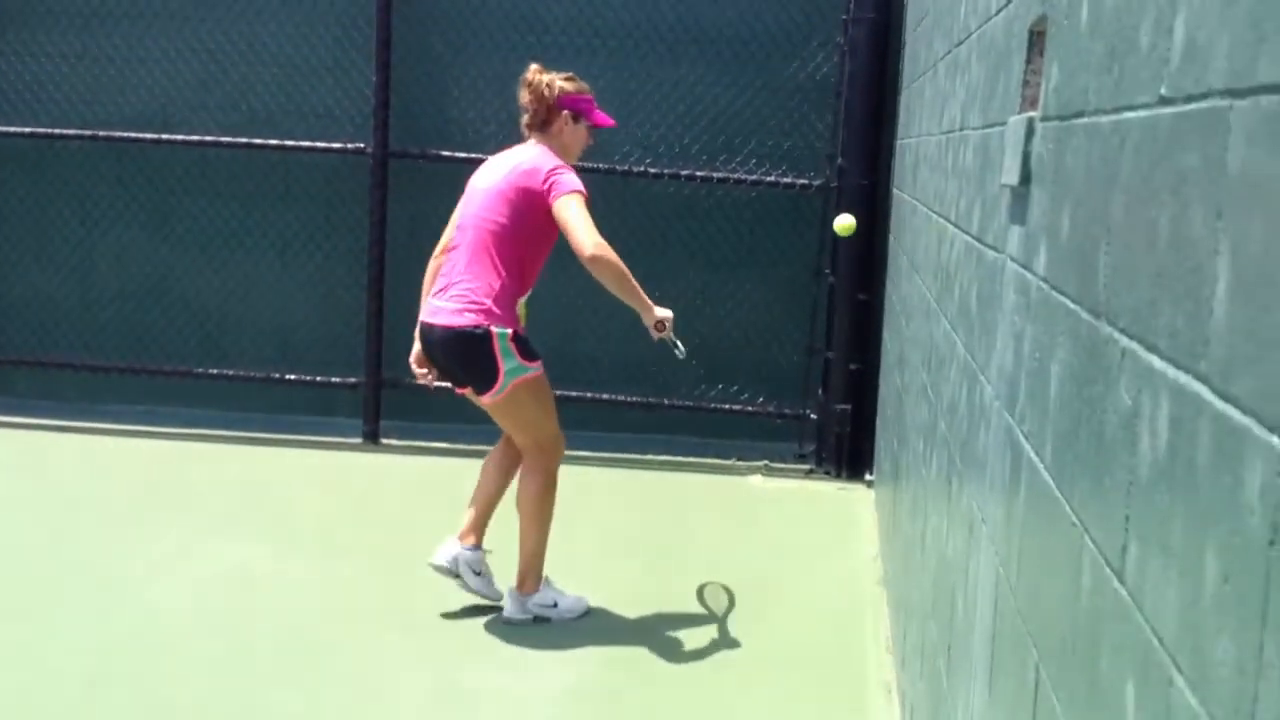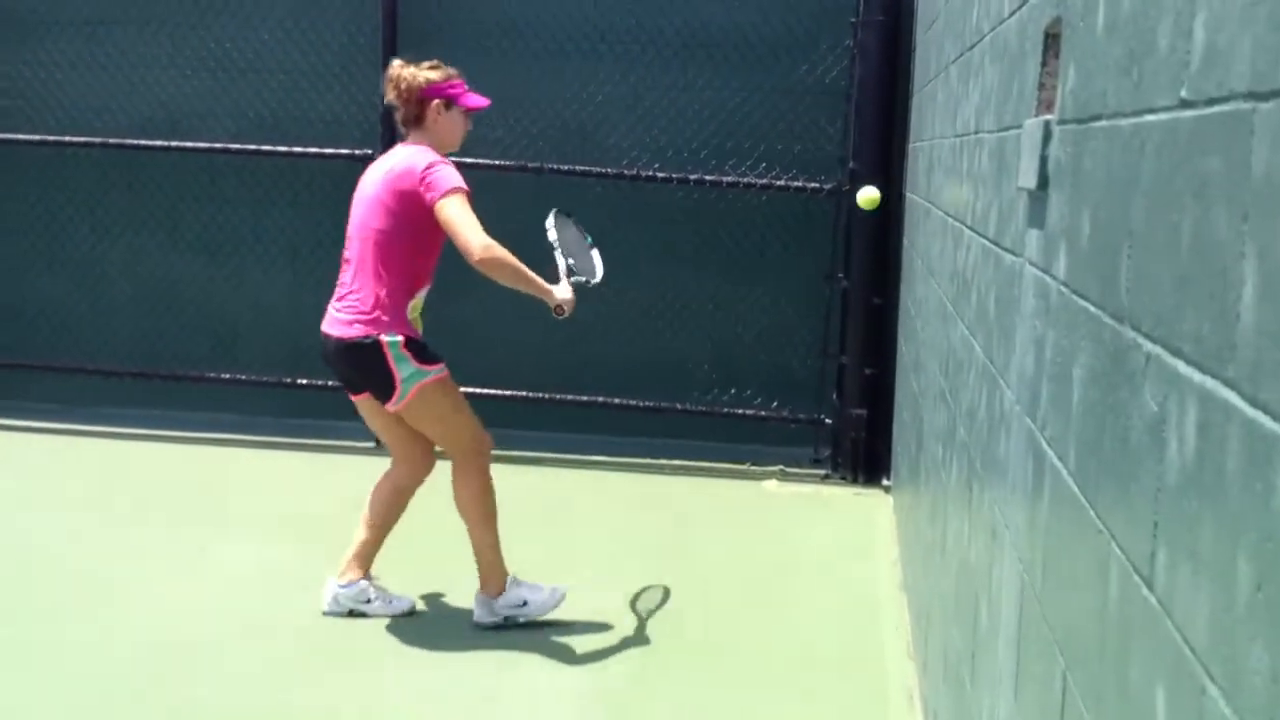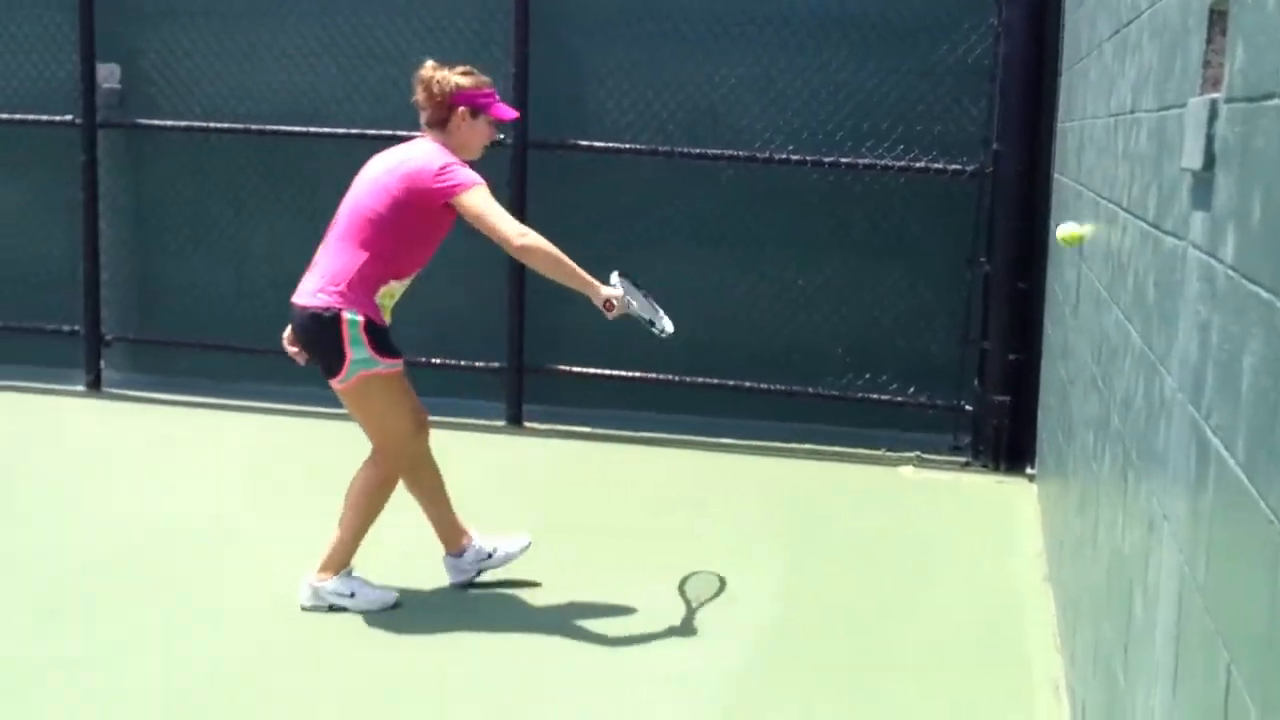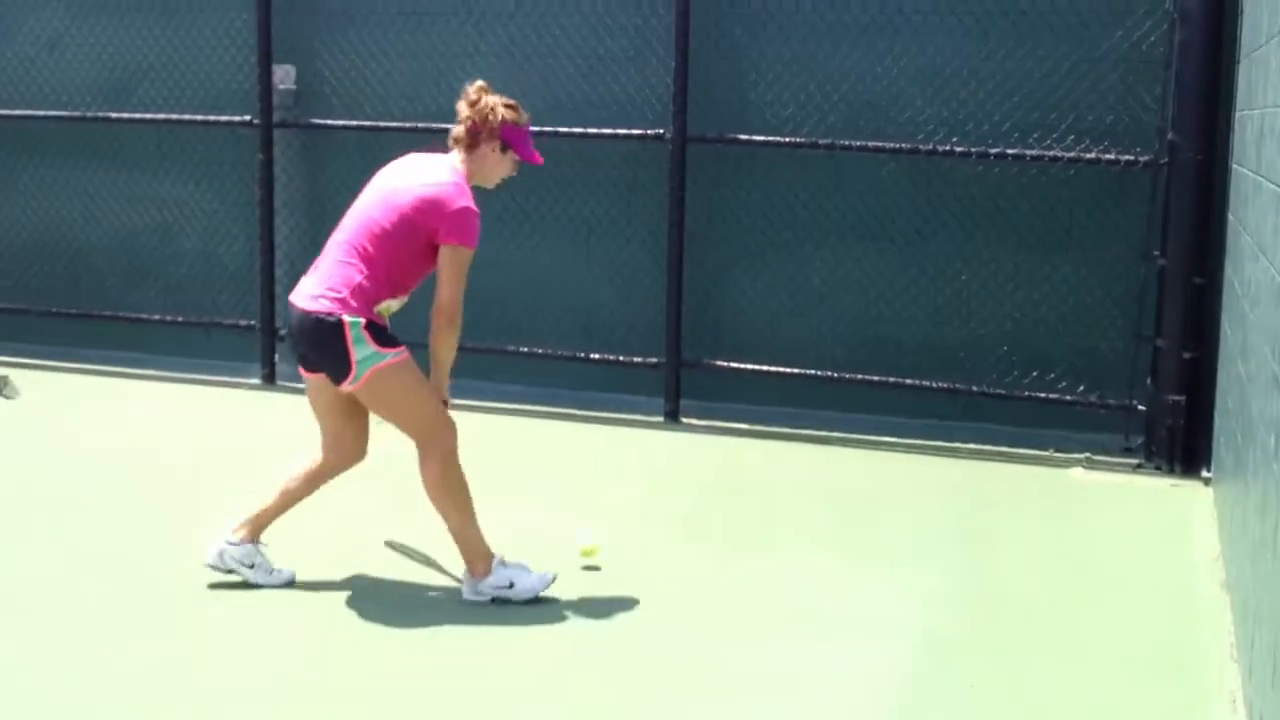
dt=0.5s
person 1, frame 1
left shoulder: (493, 167)
right shoulder: (552, 173)
left elbow: (442, 254)
right elbow: (592, 252)
left wrist: (422, 339)
right wrist: (647, 308)
left hip: (440, 326)
right hip: (483, 333)
left knee: (522, 435)
right knee: (544, 450)
left ankle: (465, 544)
right ankle: (529, 592)
person 1, frame 2
left shoulder: (386, 166)
right shoulder: (431, 169)
right elbow: (482, 253)
right wrist: (549, 290)
left hip: (347, 338)
right hip: (381, 342)
left knee: (414, 457)
right knee: (472, 449)
left ankle: (351, 580)
right ankle: (496, 590)
person 1, frame 3
left shoulder: (396, 159)
right shoulder: (444, 170)
left elbow: (342, 240)
right elbow: (519, 241)
left wrist: (301, 320)
right wrist: (594, 289)
left hip: (320, 311)
right hip: (344, 320)
left knee: (412, 427)
right knee: (396, 448)
left ankle: (461, 550)
right ankle: (330, 576)
person 1, frame 4
left shoulder: (409, 166)
right shoulder: (458, 207)
right elbow: (446, 315)
right wrist: (439, 386)
left hip: (311, 313)
right hip: (340, 324)
left knee: (345, 448)
right knee: (436, 434)
left ankle: (240, 540)
right ankle: (485, 572)
